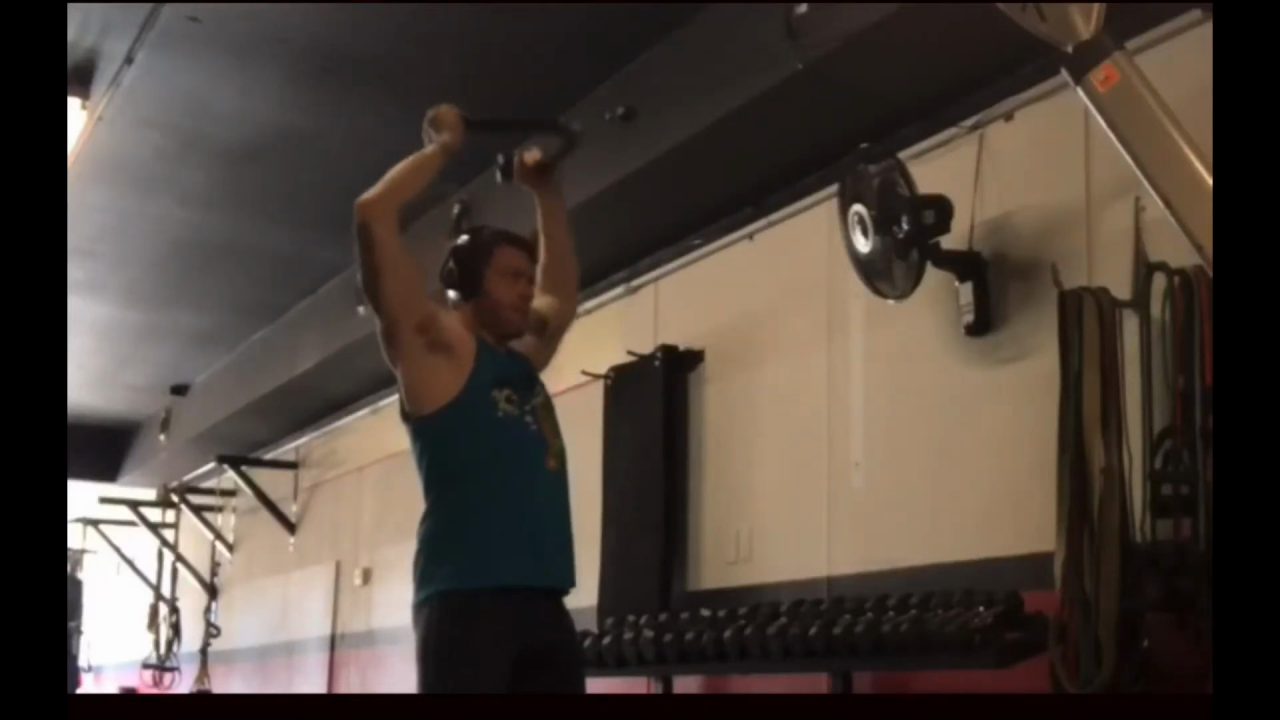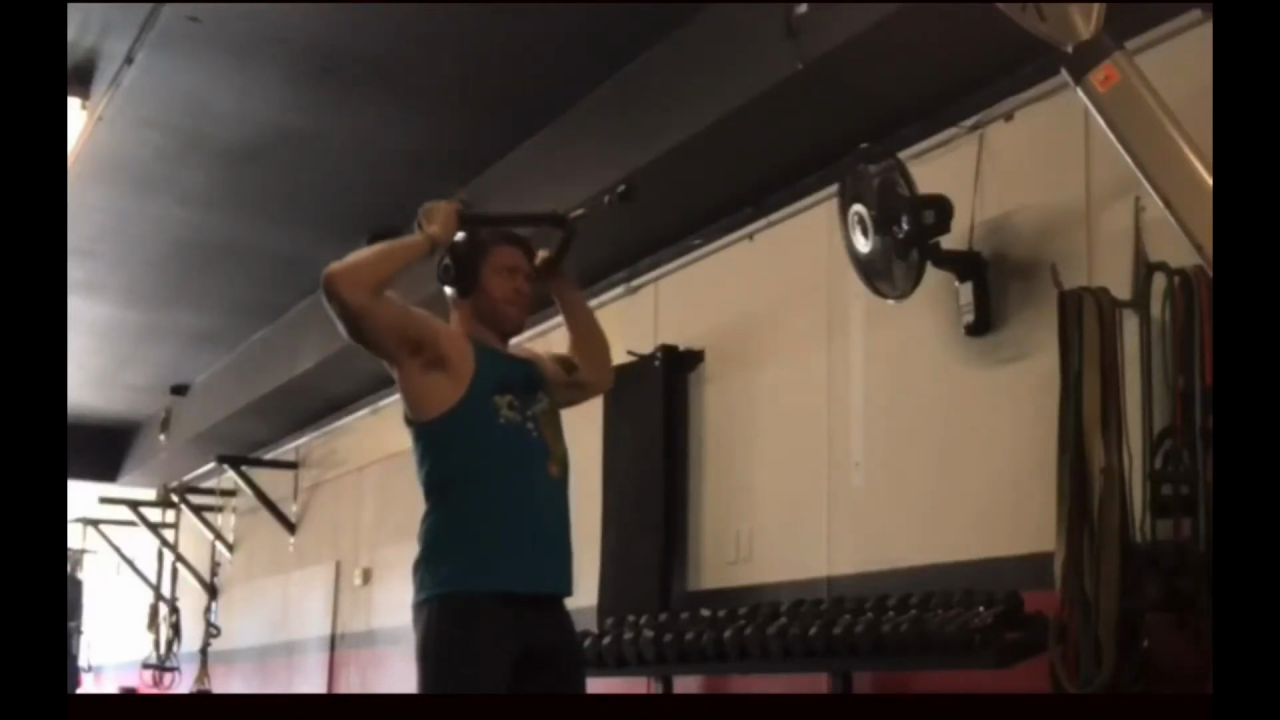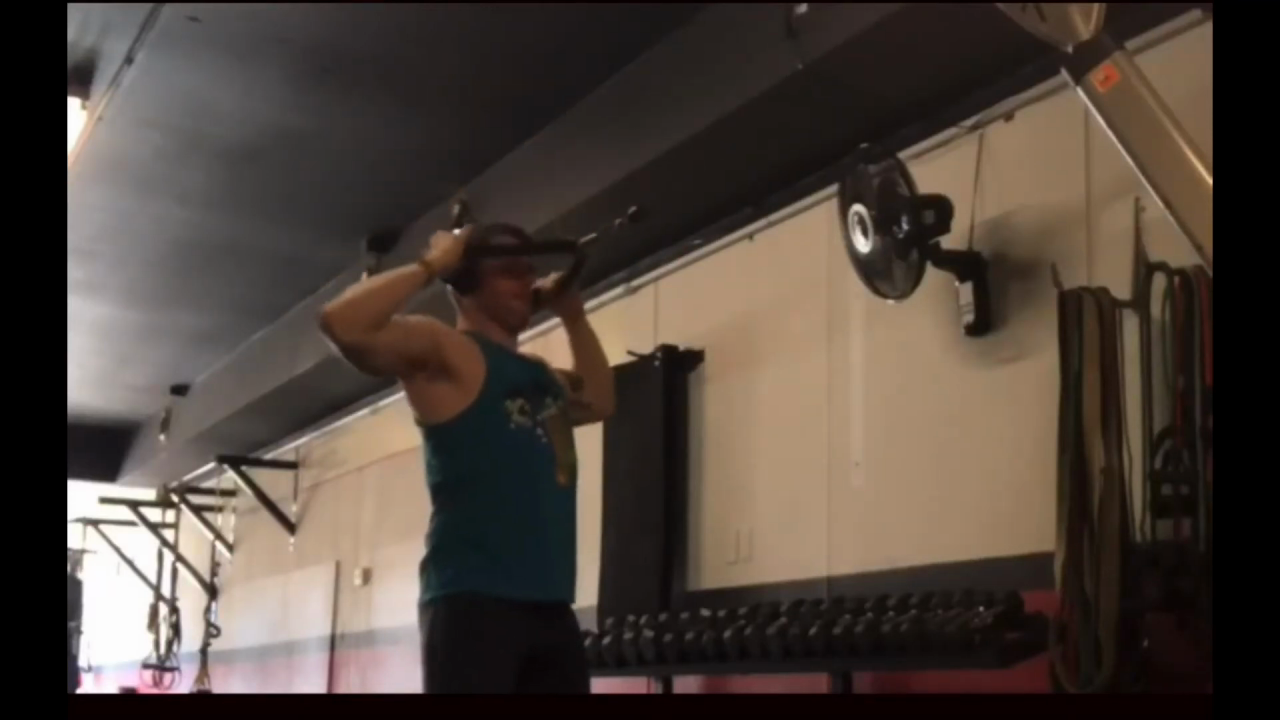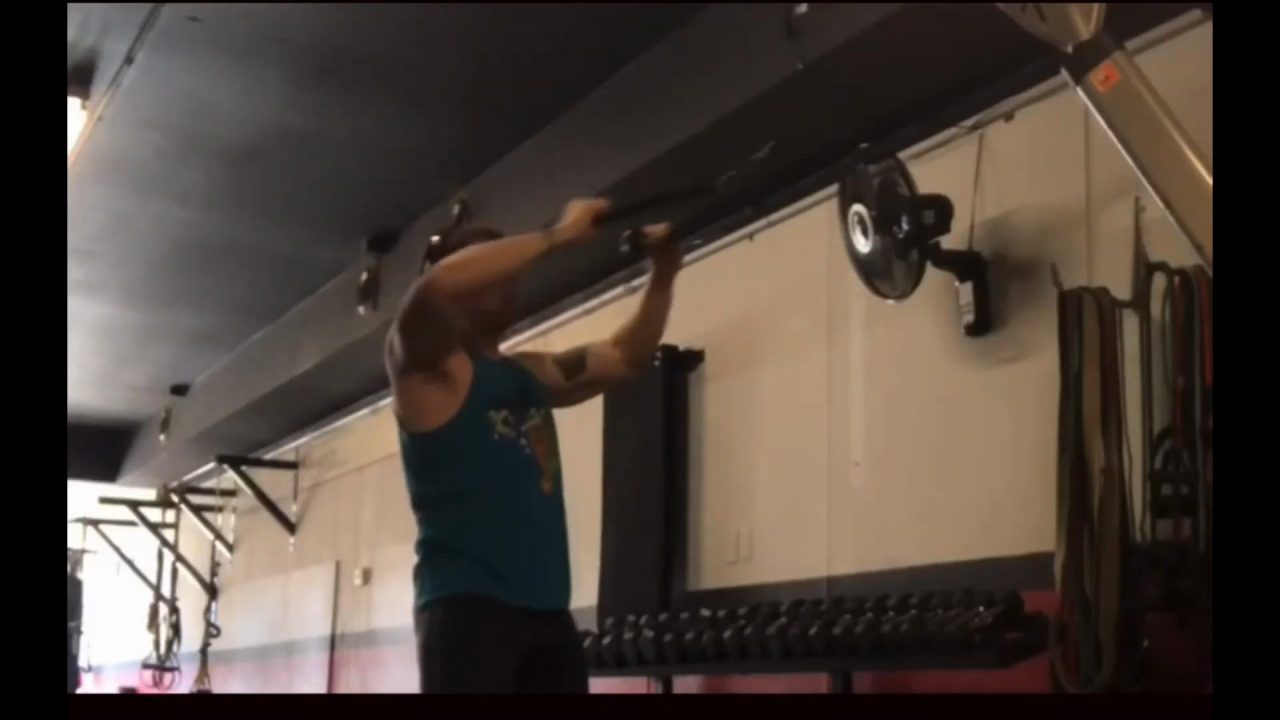
dt=0.4s
person 1, frame 1
left shoulder: (522, 359)
right shoulder: (433, 345)
left elbow: (562, 288)
right elbow: (374, 216)
left wrist: (545, 192)
right wrist: (442, 148)
left hip: (542, 603)
right hip: (466, 600)
person 1, frame 2
left shoulder: (534, 371)
right shoulder: (434, 350)
left elbow: (598, 371)
right elbow: (344, 285)
left wrist: (561, 285)
right wrist: (432, 238)
left hip: (542, 606)
right hip: (467, 602)
person 1, frame 3
left shoulder: (542, 375)
right shoulder: (443, 349)
left elbow: (600, 400)
right elbow: (342, 323)
left wrist: (572, 312)
right wrist: (432, 265)
left hip: (549, 607)
right hip: (474, 602)
person 1, frame 4
left shoulder: (528, 372)
right shoulder: (430, 359)
left elbow: (628, 355)
right elbow: (438, 285)
left wrist: (663, 270)
right wrist: (558, 235)
left hip: (545, 612)
right hip: (466, 607)
